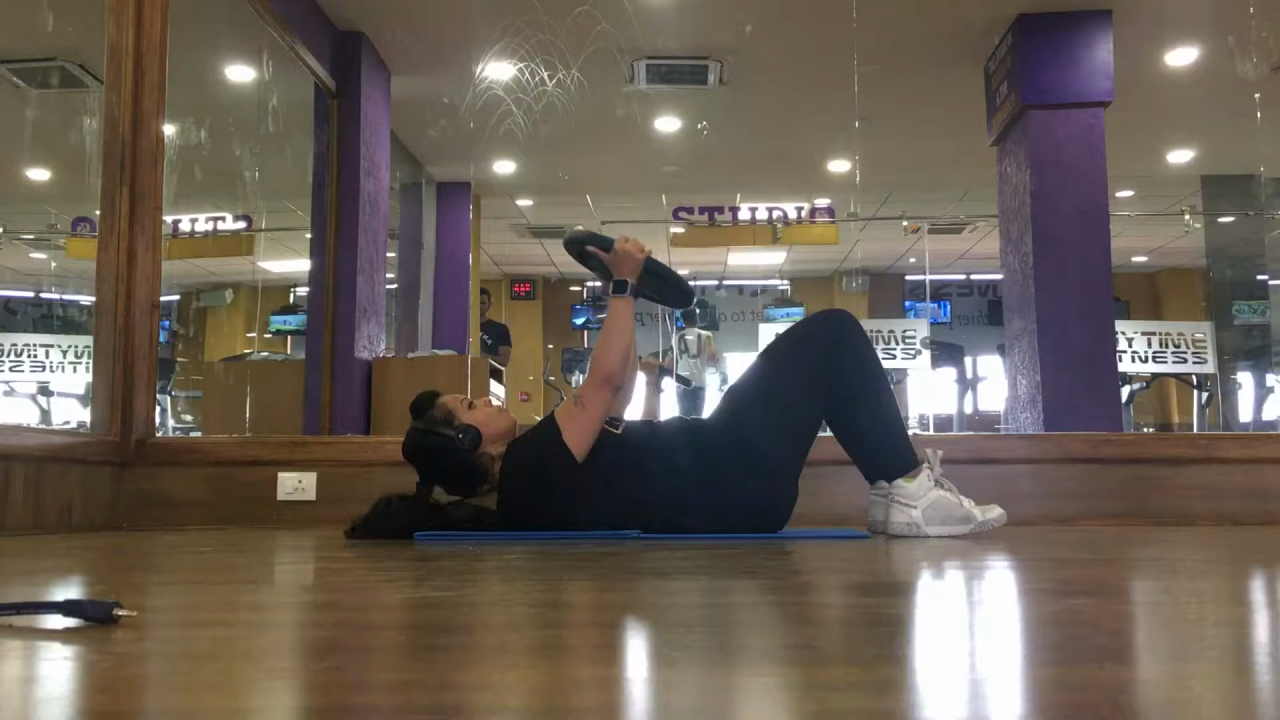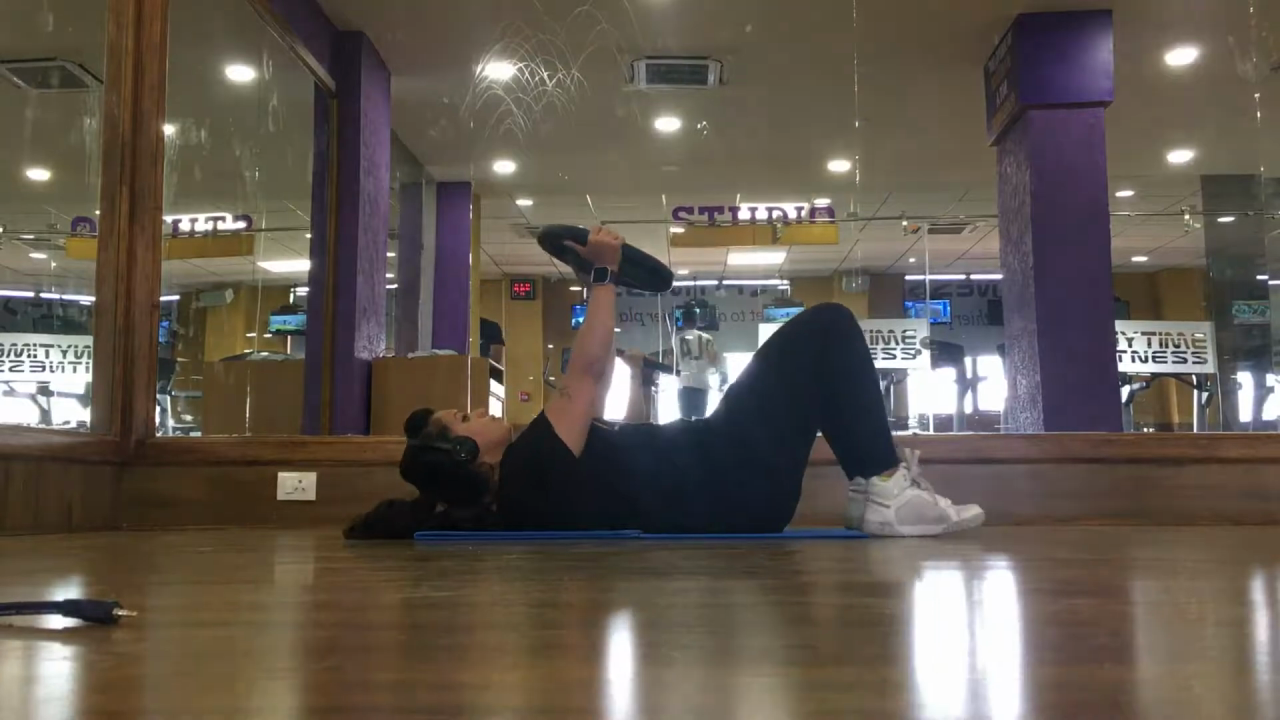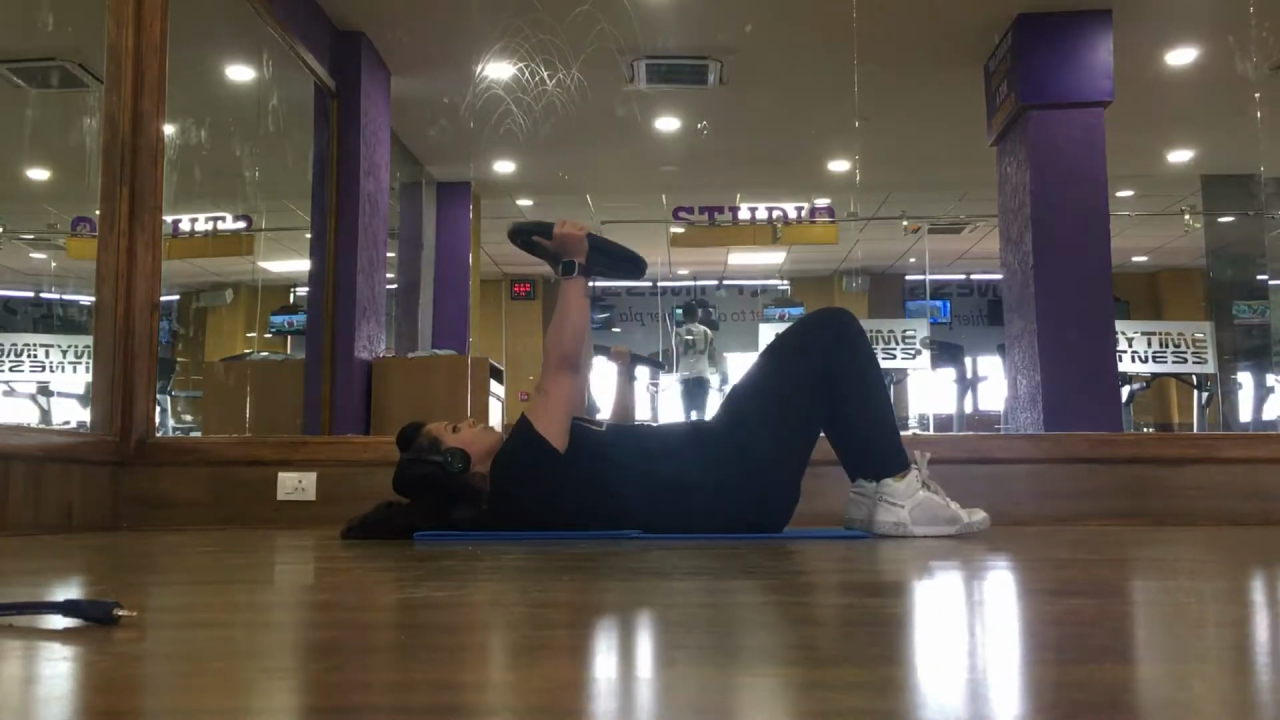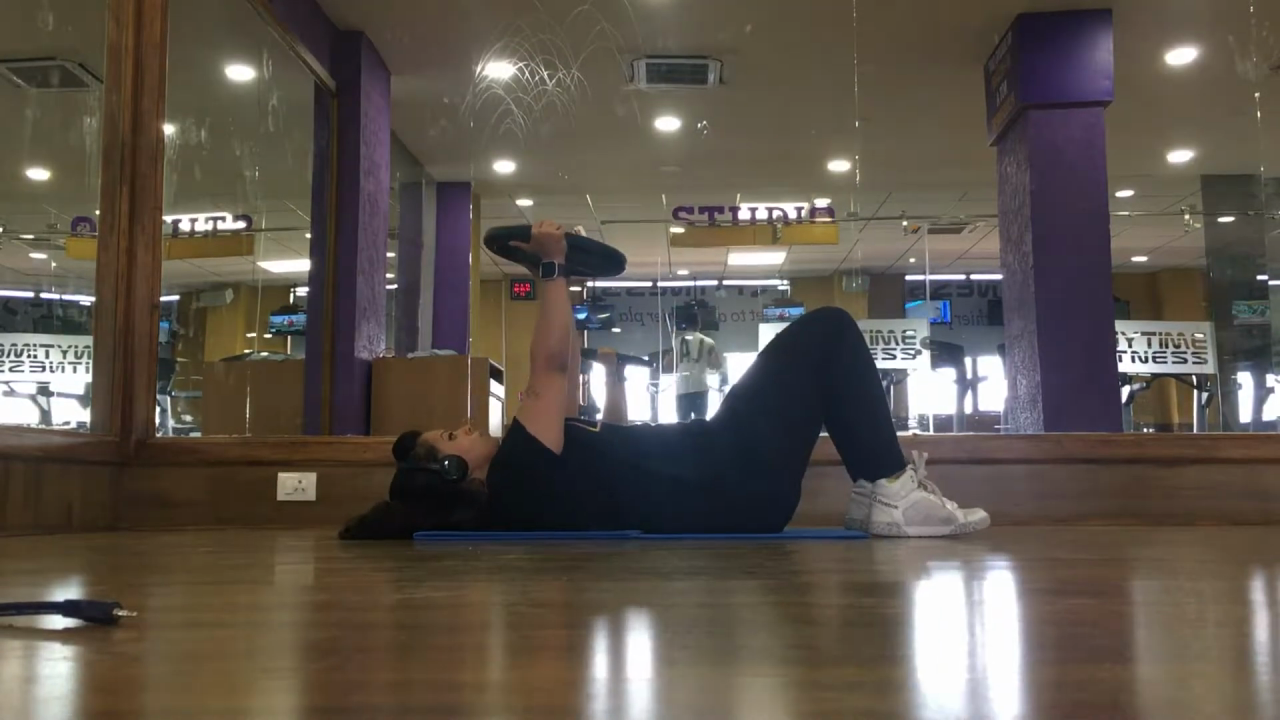
dt=0.5s
person 1, frame 1
left shoulder: (521, 485)
right shoulder: (531, 467)
right elbow: (603, 384)
left wrist: (650, 383)
right wrist: (623, 284)
left hip: (720, 486)
right hip: (735, 486)
left knee: (823, 354)
right knee: (833, 331)
left ankle: (892, 491)
right ankle: (910, 492)
person 1, frame 2
left shoulder: (518, 489)
right shoulder: (532, 468)
right elbow: (586, 373)
left wrist: (636, 380)
right wrist: (604, 274)
left hip: (718, 482)
right hip: (736, 485)
left knee: (819, 348)
right knee: (828, 326)
left ankle: (870, 488)
right ankle: (887, 492)
person 1, frame 3
left shoulder: (512, 488)
right shoulder: (520, 471)
left elbow: (594, 431)
right elbow: (562, 368)
right wrist: (573, 266)
left hip: (714, 473)
right hip: (733, 486)
left knee: (820, 347)
right knee: (832, 330)
left ankle: (875, 492)
right ankle: (897, 493)
person 1, frame 4
left shoulder: (513, 487)
right shoulder: (518, 476)
left elbow: (566, 399)
right elbow: (549, 369)
left wrist: (568, 295)
right wrist: (552, 267)
left hip: (715, 478)
right hip: (733, 486)
left knee: (820, 349)
right knee: (828, 330)
left ankle: (877, 488)
right ankle: (892, 496)
